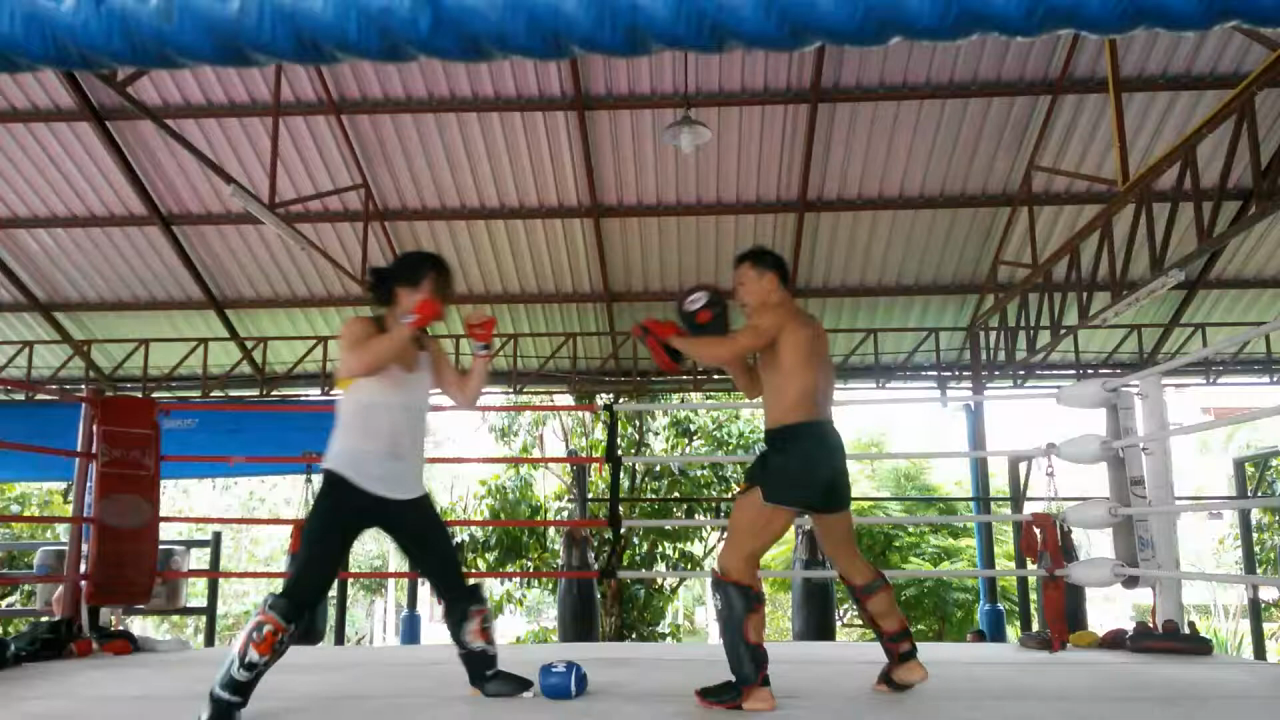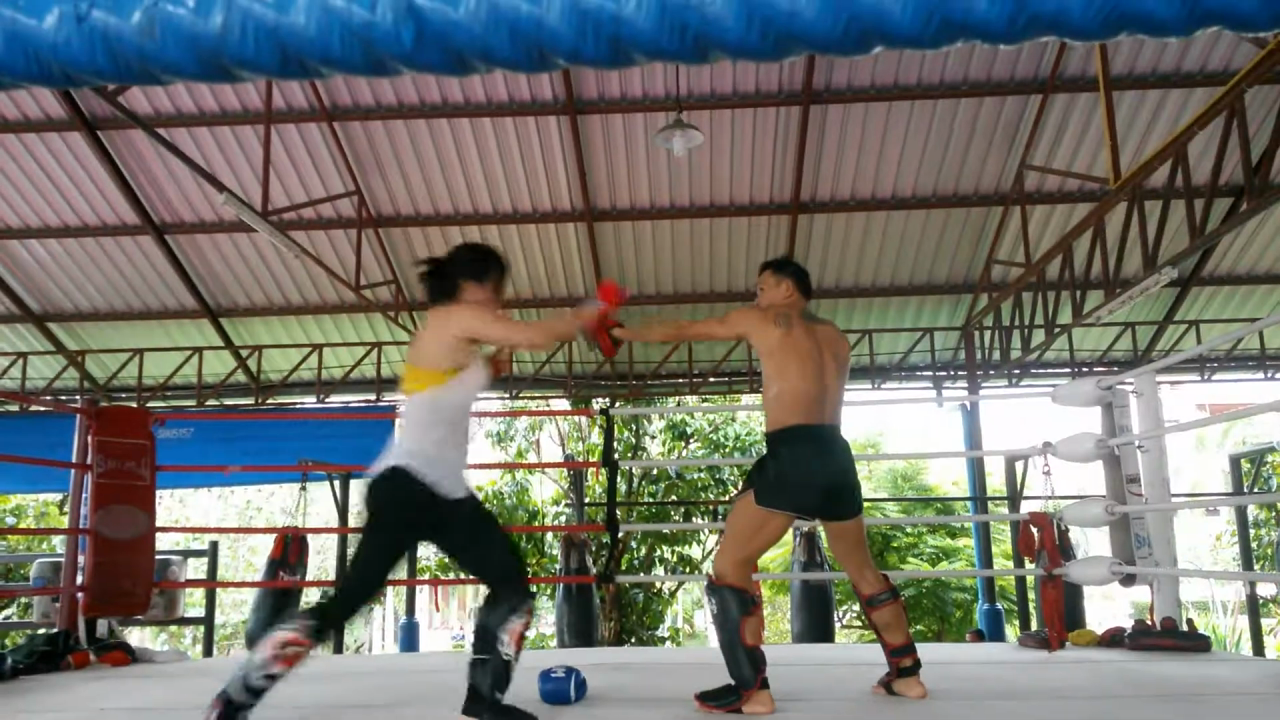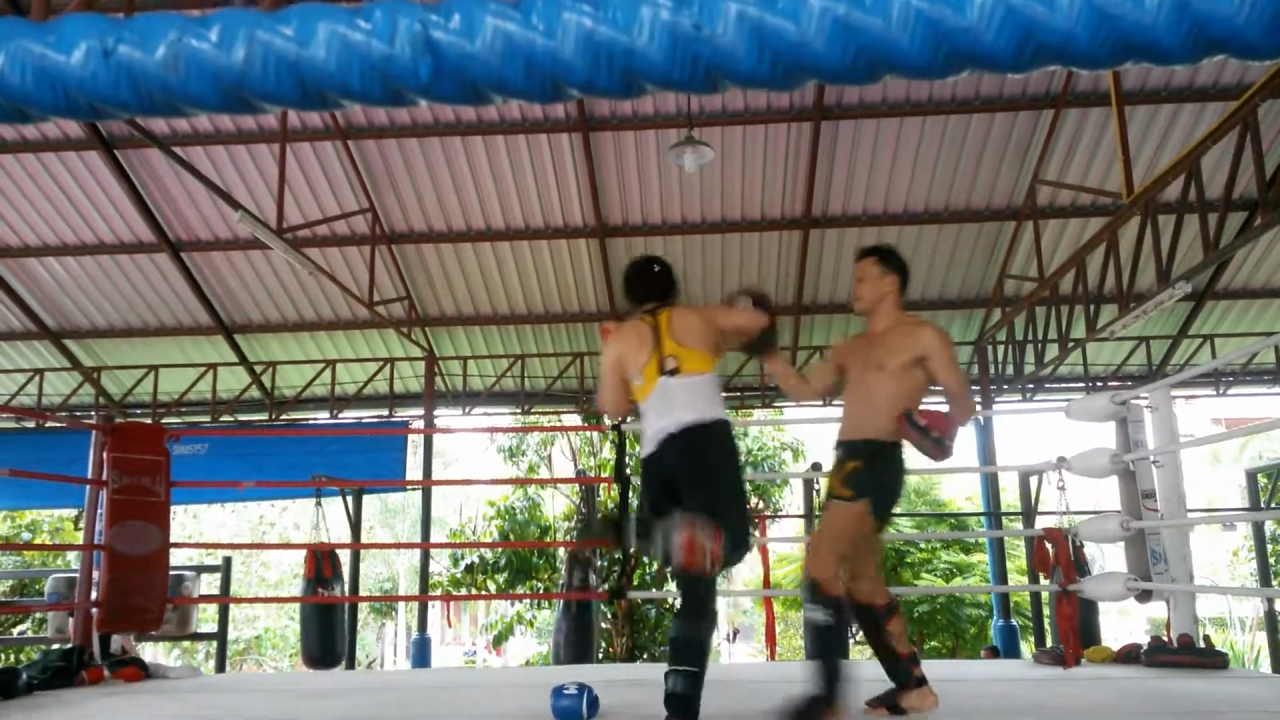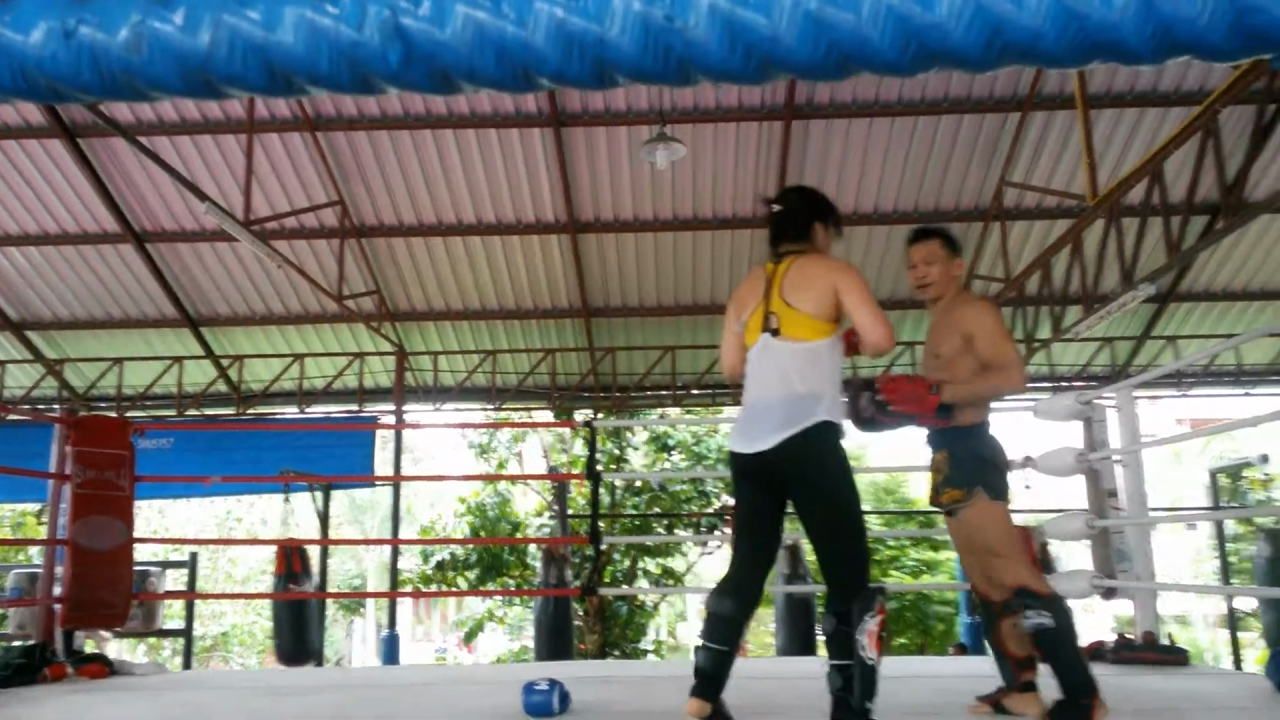
dt=0.7s
person 1, frame 1
left shoulder: (428, 348)
right shoulder: (360, 328)
left elbow: (467, 394)
right elbow: (357, 365)
left wrist: (481, 346)
right wrist: (408, 325)
left hip: (405, 494)
right hip: (348, 485)
left knee: (456, 587)
right knee: (303, 592)
left ankle: (484, 672)
person 1, frame 2
left shoulder: (450, 338)
right shoulder: (456, 319)
right elbow: (535, 337)
left wrist: (485, 370)
right wrist: (592, 311)
left hip: (445, 490)
right hip: (407, 484)
left knee: (512, 580)
right knee: (346, 601)
person 1, frame 3
left shoulder: (618, 338)
right shoulder: (698, 315)
left elbow: (611, 408)
right elbow: (761, 322)
right wrist: (737, 312)
left hip: (658, 459)
right hip: (705, 442)
left knee: (697, 590)
right knee: (728, 541)
right ankle: (626, 528)
person 1, frame 4
left shoulder: (748, 287)
right shoulder: (834, 272)
right elbow: (881, 339)
right wrist: (848, 341)
left hip: (750, 445)
right hip: (807, 438)
left knee: (747, 569)
right knee: (849, 579)
person 2, frame 1
left shoulder: (774, 315)
right shoulder: (807, 328)
left elbow: (725, 354)
right elbow: (752, 386)
left wrist: (672, 339)
right wrist: (710, 334)
left hip: (793, 451)
right hip: (825, 449)
left knee: (734, 561)
right knee: (848, 559)
left ankle: (752, 685)
right ankle: (904, 661)
person 2, frame 2
left shoulder: (763, 319)
right shoulder: (835, 337)
left elbow: (683, 330)
left wrist: (621, 332)
left hip: (792, 457)
right hip: (834, 455)
left knee: (729, 565)
right knee: (861, 567)
left ankle: (750, 688)
right ankle: (906, 672)
person 2, frame 3
left shoulder: (923, 336)
right shoulder: (849, 347)
left elbow: (964, 400)
right elbow: (806, 389)
left wrist: (942, 422)
right wrist: (764, 352)
left hip: (873, 465)
right hip: (851, 465)
left knee: (820, 569)
right knee: (861, 583)
person 2, frame 4
left shoulder: (975, 312)
right shoulder: (940, 325)
left elbow: (1012, 376)
left wrist: (937, 393)
right wrist: (912, 401)
left hip: (969, 454)
right hip: (951, 457)
left knee: (1014, 573)
right knee: (985, 581)
